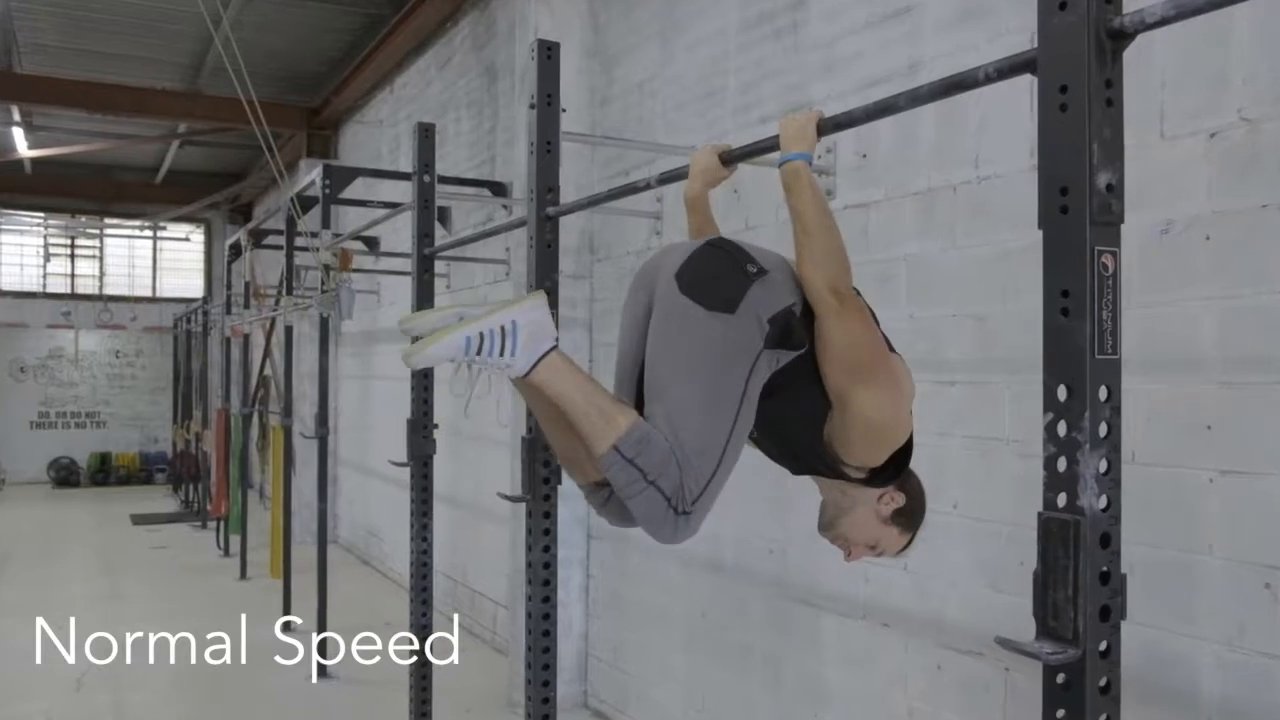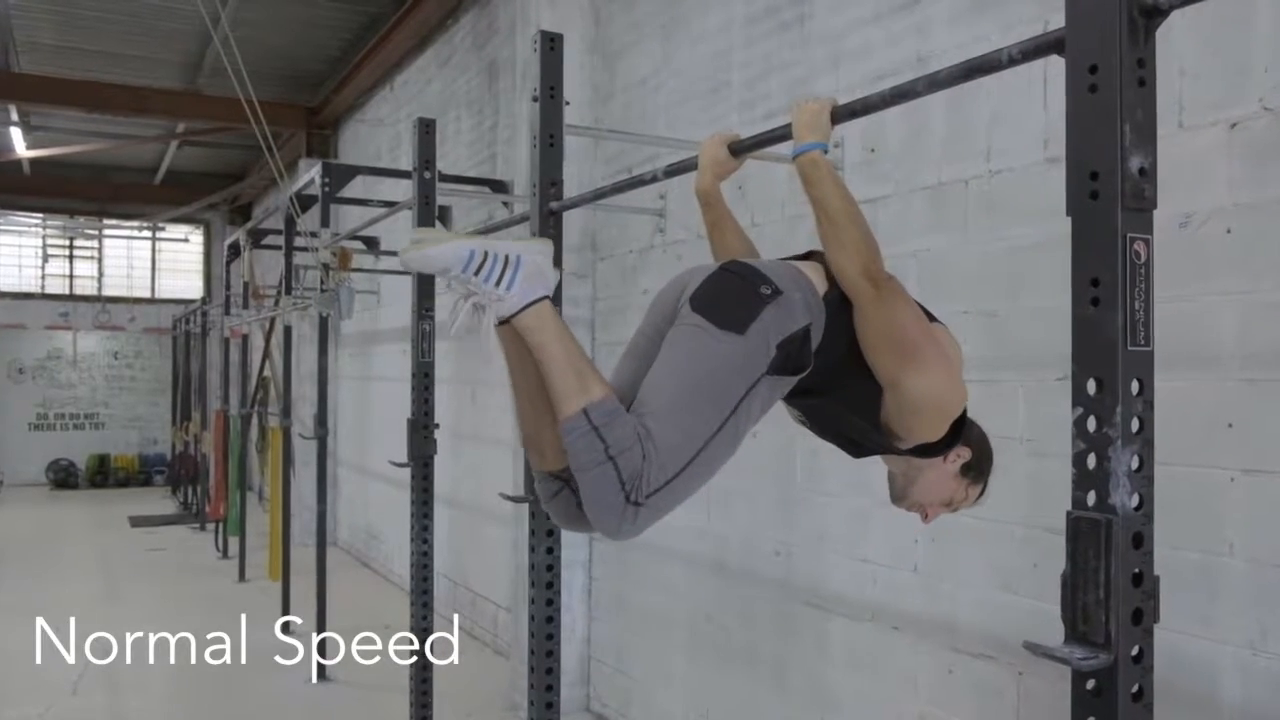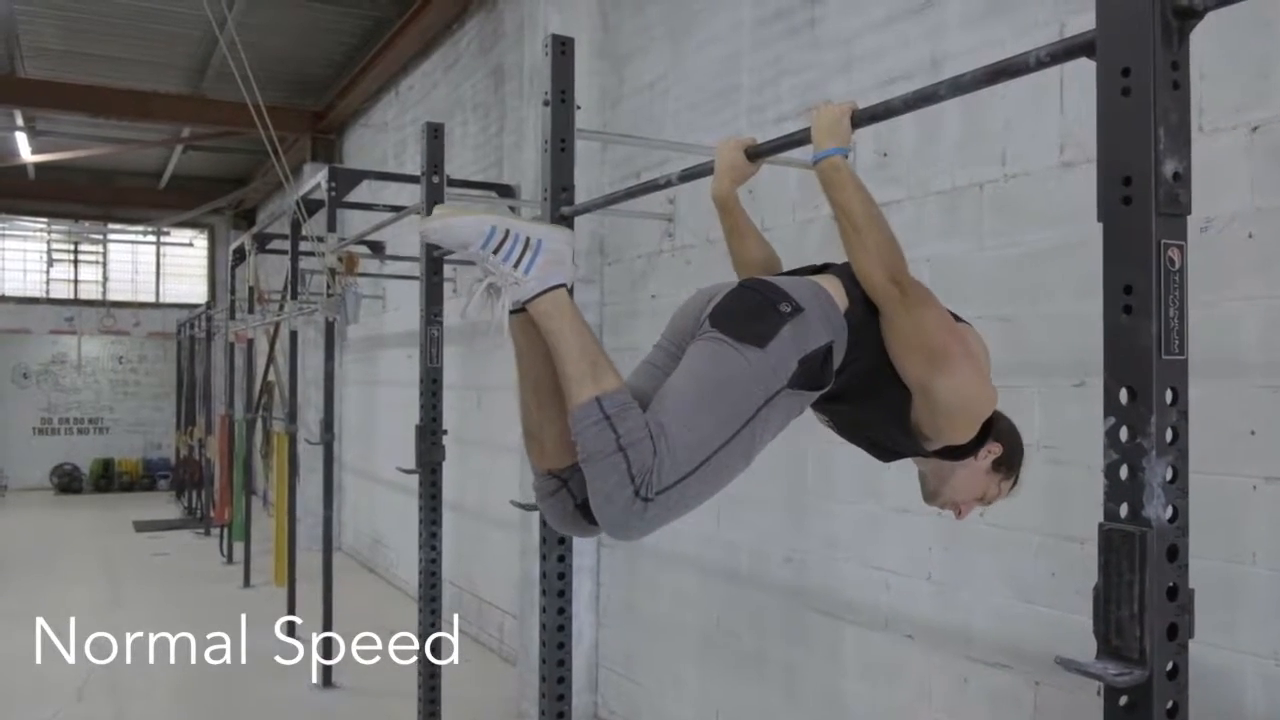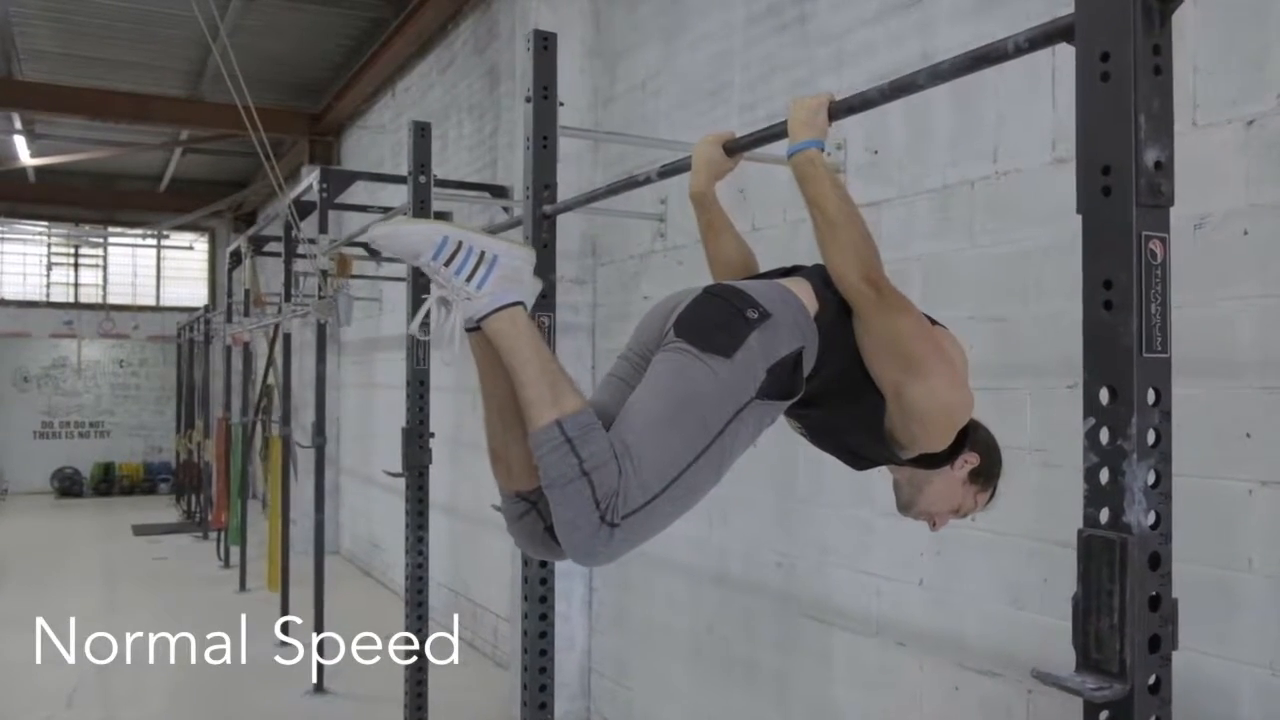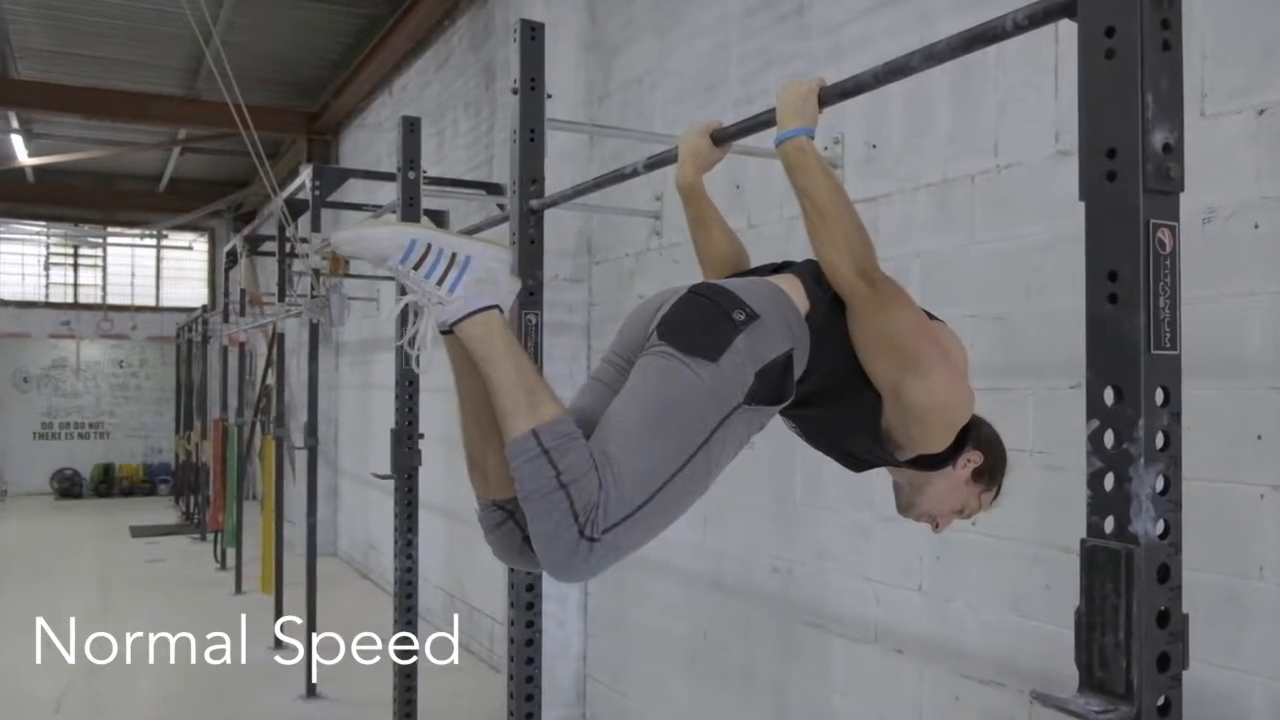
dt=1s
person 1, frame 1
right shoulder: (877, 428)
left wrist: (698, 194)
left hip: (676, 272)
right hip: (728, 298)
left knee: (623, 500)
right knee: (670, 510)
left ankle: (516, 344)
right ankle: (531, 348)
person 1, frame 2
right shoulder: (933, 400)
right elbow: (868, 281)
right wrist: (810, 153)
left hip: (704, 294)
right hip: (753, 321)
left knee: (572, 502)
right knee: (619, 502)
left ankle: (511, 302)
right ankle: (524, 295)
person 1, frame 3
right shoulder: (964, 401)
right elbow: (894, 288)
right wrist: (831, 158)
left hip: (724, 313)
right hip: (777, 337)
left knee: (572, 506)
right knee: (627, 504)
left ankle: (528, 292)
right ankle: (539, 281)
person 1, frame 4
right shoulder: (940, 406)
right elbow: (867, 288)
right wrist: (807, 152)
left hip: (697, 316)
right hip: (747, 343)
left knee: (541, 529)
right knee: (593, 528)
left ankle: (486, 308)
right ankle: (496, 296)
person 1, frame 5
right shoulder: (939, 404)
right elbow: (861, 281)
right wrist: (796, 139)
left hip: (681, 316)
right hip: (733, 345)
left knee: (520, 538)
right knee: (573, 543)
left ankle: (463, 309)
right ankle: (470, 303)
